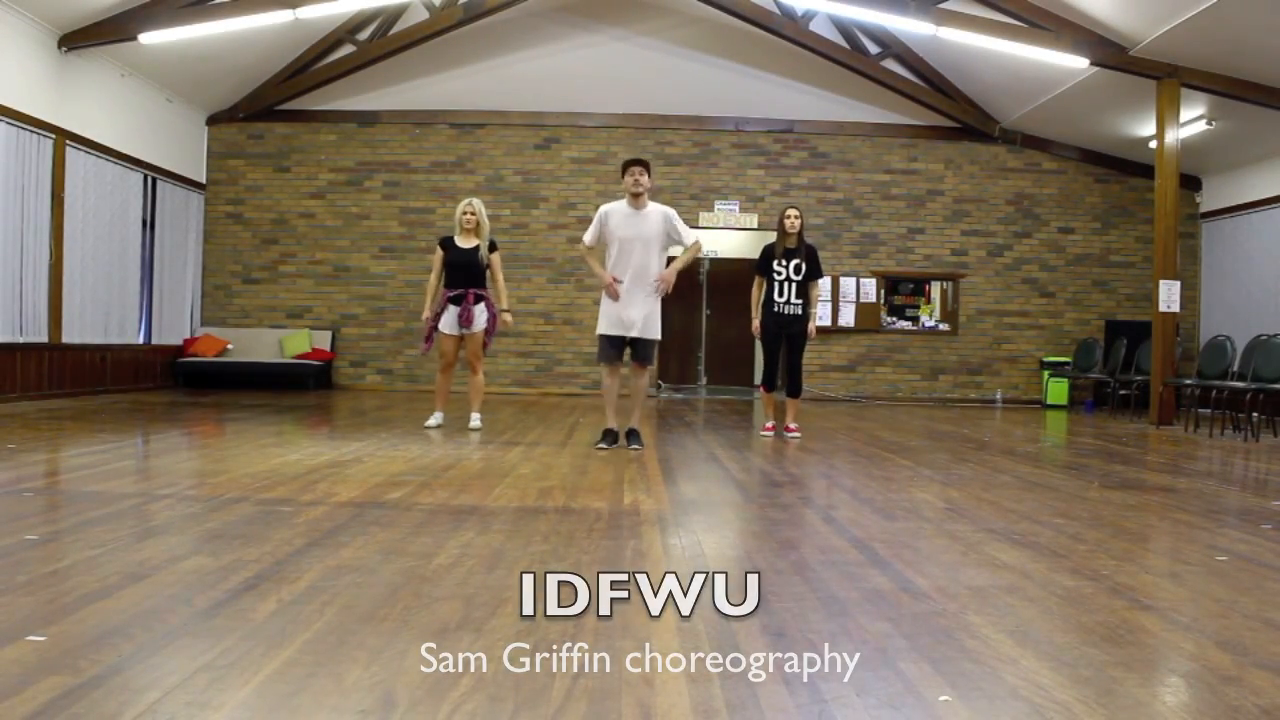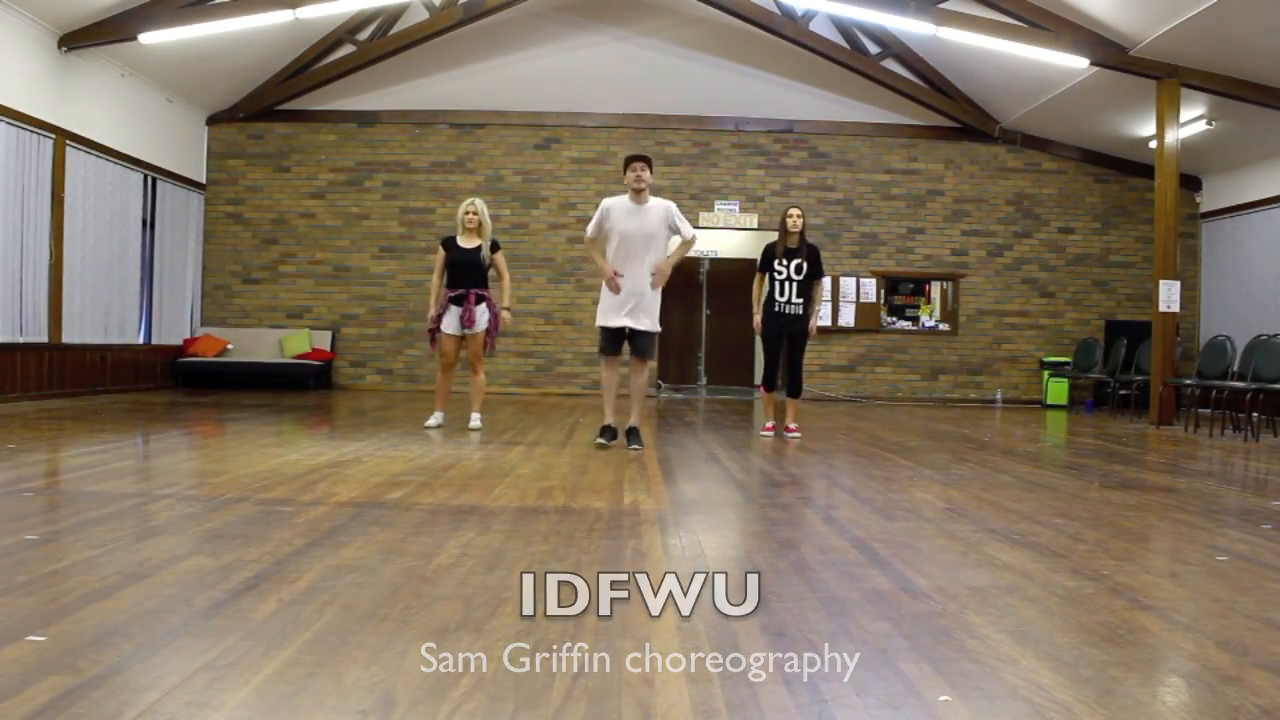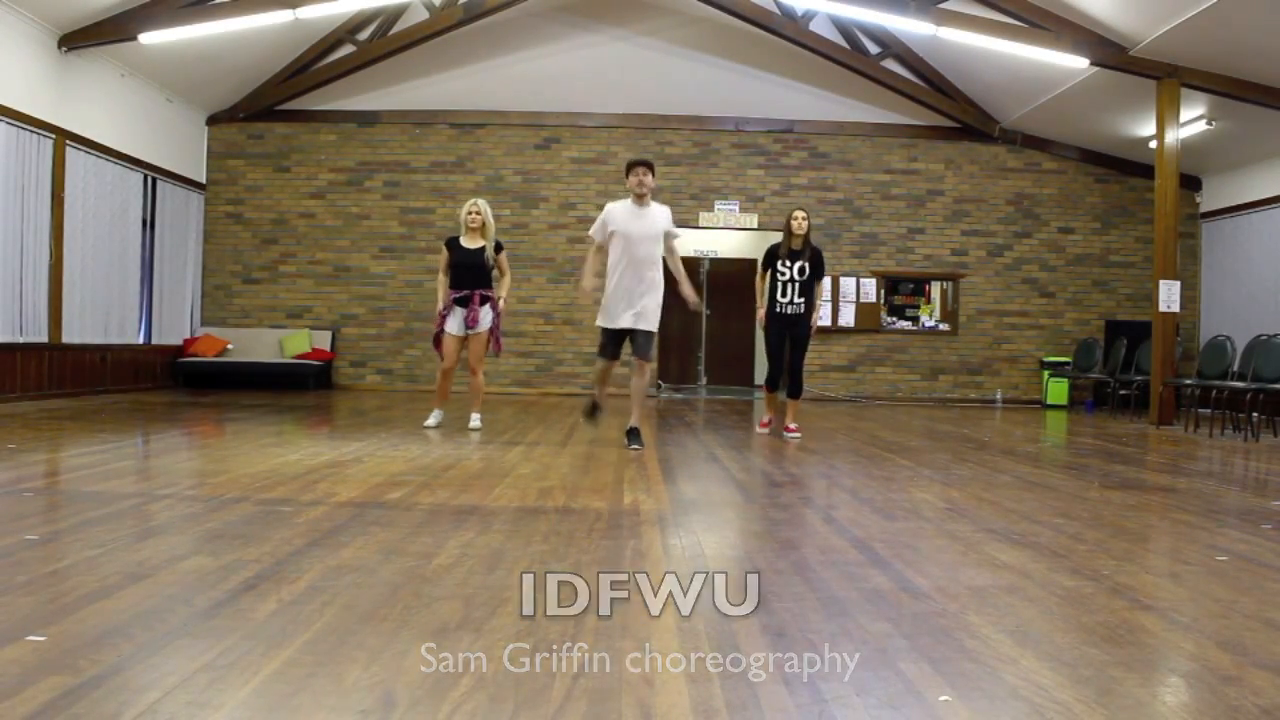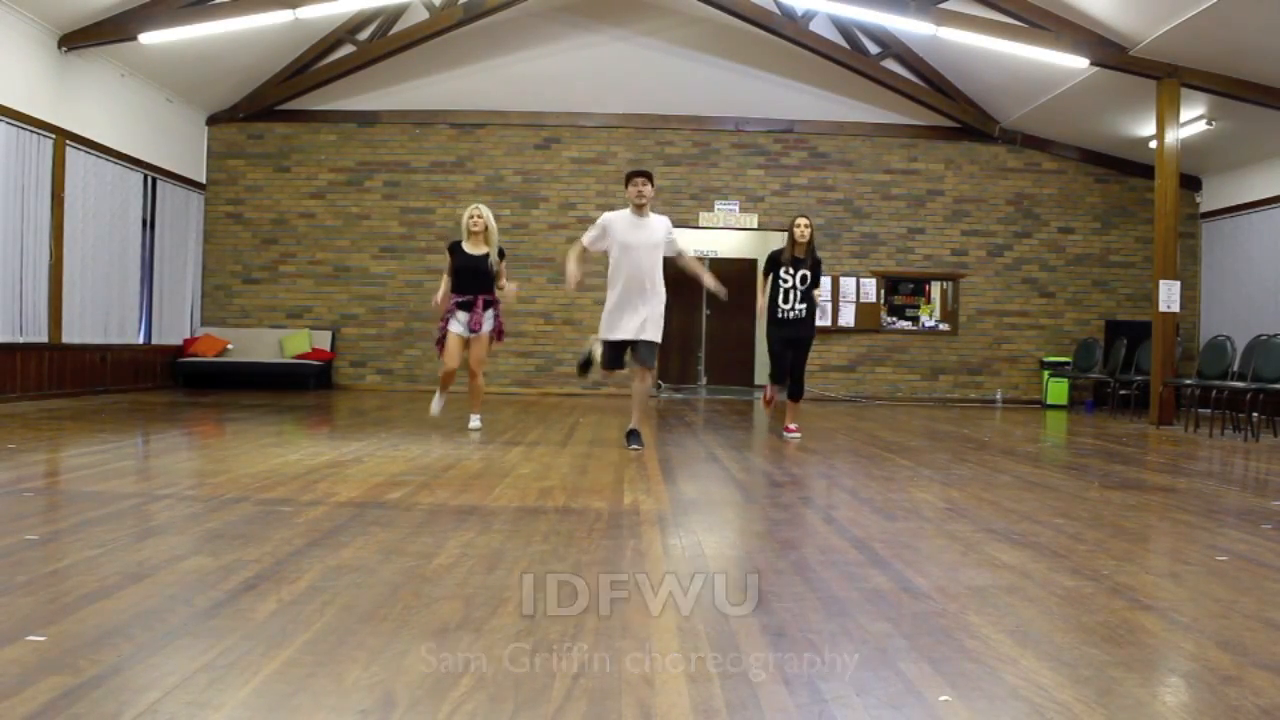
dt=0.1s
person 1, frame 1
left shoulder: (665, 215)
right shoulder: (607, 212)
left elbow: (694, 245)
right elbow: (586, 248)
left wrist: (673, 269)
right wrist: (603, 275)
left hip: (647, 306)
right hip: (615, 305)
left knee: (641, 366)
right knee: (611, 365)
left ankle: (633, 428)
right ankle: (610, 429)
person 1, frame 2
left shoulder: (666, 209)
right shoulder: (609, 207)
left elbow: (690, 238)
right elbow: (590, 240)
left wrist: (668, 264)
right wrist: (604, 268)
left hip: (646, 299)
right hip: (615, 297)
left knee: (640, 361)
right knee: (610, 359)
left ankle: (633, 426)
right ankle: (609, 424)
person 1, frame 3
left shoulder: (664, 214)
right shoulder: (612, 211)
left elbow: (670, 252)
right elbow: (595, 245)
left wrist: (684, 283)
right wrist: (588, 275)
left hip: (648, 300)
right hip: (616, 299)
left knee: (642, 362)
right knee: (607, 359)
left ankle: (633, 427)
right ankle: (597, 398)
person 1, frame 4
left shoulder: (663, 224)
right shoulder: (610, 220)
left elbow: (679, 255)
right elbow: (580, 247)
left wrist: (704, 275)
right wrist: (572, 266)
left hip: (650, 310)
right hip: (618, 308)
left knee: (644, 369)
right knee: (609, 368)
left ankle: (634, 428)
right ankle: (594, 347)
person 2, frame 1
left shoulder: (488, 245)
right shoulder: (446, 243)
left elbow: (498, 278)
right elbow: (435, 276)
left wrist: (505, 308)
right wrist: (427, 306)
left hip: (477, 307)
right hip: (450, 306)
left knee: (475, 365)
right knee: (446, 364)
left ankle: (475, 415)
right ankle: (438, 413)
person 2, frame 2
left shoulder: (490, 245)
right shoulder: (448, 243)
left elbow: (504, 276)
right elbow: (438, 275)
left wrist: (505, 307)
right wrist: (432, 305)
left hip: (479, 307)
right hip: (452, 306)
left knee: (476, 365)
right knee: (446, 364)
left ankle: (475, 415)
right ankle: (438, 413)
person 2, frame 3
left shoulder: (494, 246)
right shoulder: (452, 243)
left elbow: (506, 275)
right elbow: (443, 273)
left wrist: (502, 297)
right wrist: (440, 301)
left hip: (482, 309)
right hip: (455, 308)
left knee: (475, 367)
right knee: (448, 366)
left ankle: (475, 415)
right ankle: (437, 412)
person 2, frame 4
left shoulder: (496, 252)
right shoulder: (454, 248)
left elbow: (500, 282)
left wrist: (506, 286)
right wrist: (441, 292)
left hip: (484, 313)
right hip: (458, 311)
left knee: (475, 370)
right knee: (450, 367)
left ankle: (475, 416)
right ankle: (441, 393)
person 3, frame 1
left shoulder: (809, 251)
right shoulder: (770, 251)
left elbow: (813, 287)
right elbow: (758, 284)
left wrist: (813, 318)
right wrist: (755, 317)
left hip: (798, 320)
right hip: (772, 319)
left knee: (794, 369)
right knee: (770, 368)
left ankle: (790, 422)
right ankle: (769, 421)
person 3, frame 2
left shoulder: (811, 251)
right shoulder: (771, 250)
left elbow: (816, 285)
right elbow: (759, 280)
left wrist: (814, 316)
right wrist: (756, 313)
left hip: (799, 320)
right hip: (773, 318)
left knee: (795, 369)
right knee: (771, 368)
left ankle: (791, 422)
right ankle: (769, 420)
person 3, frame 3
left shoulder: (814, 254)
right shoulder: (775, 251)
right elbow: (761, 276)
left wrist: (815, 312)
right wrist: (760, 307)
left hip: (801, 320)
right hip: (775, 319)
left knee: (795, 370)
right knee: (774, 370)
left ankle: (790, 422)
right ankle: (768, 415)
person 3, frame 4
left shoulder: (815, 262)
right shoulder: (777, 256)
right elbow: (764, 279)
left wrist: (818, 306)
right wrist: (761, 299)
left hip: (803, 326)
right hip: (777, 324)
left knee: (797, 373)
right knee: (780, 371)
left ankle: (790, 423)
right ankle: (772, 390)
